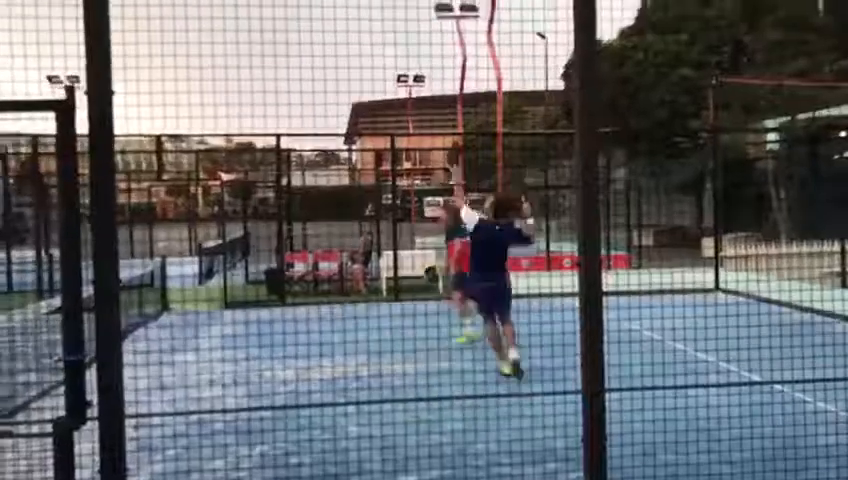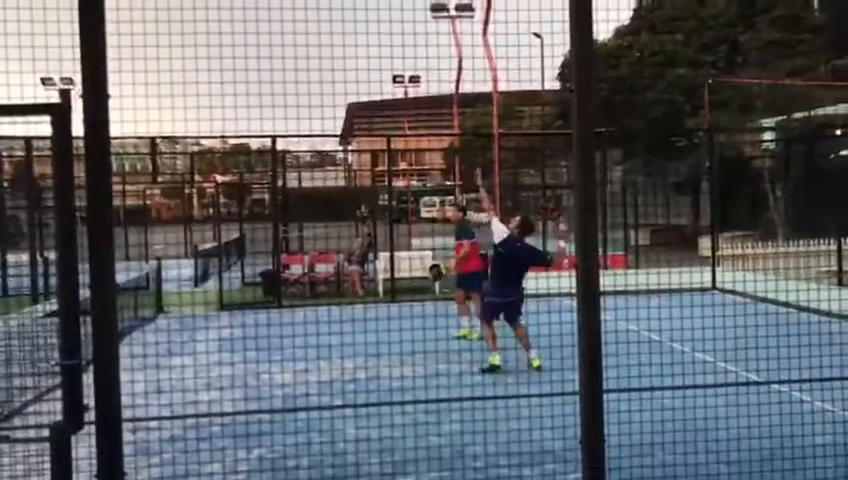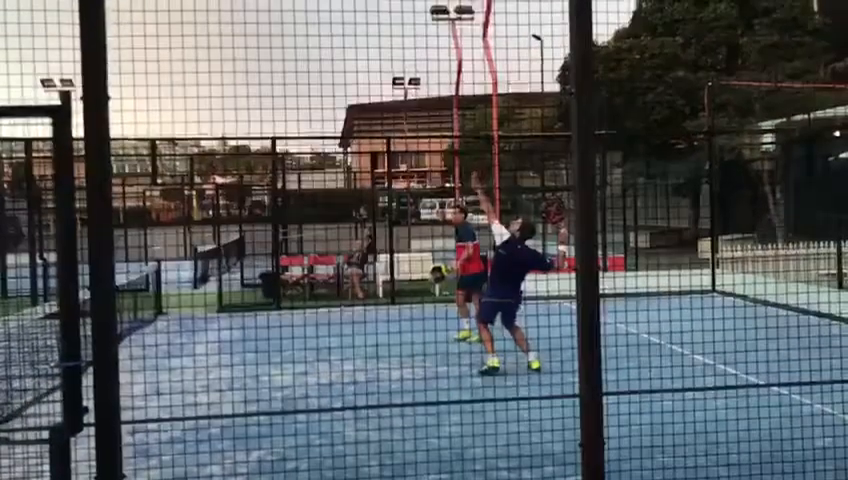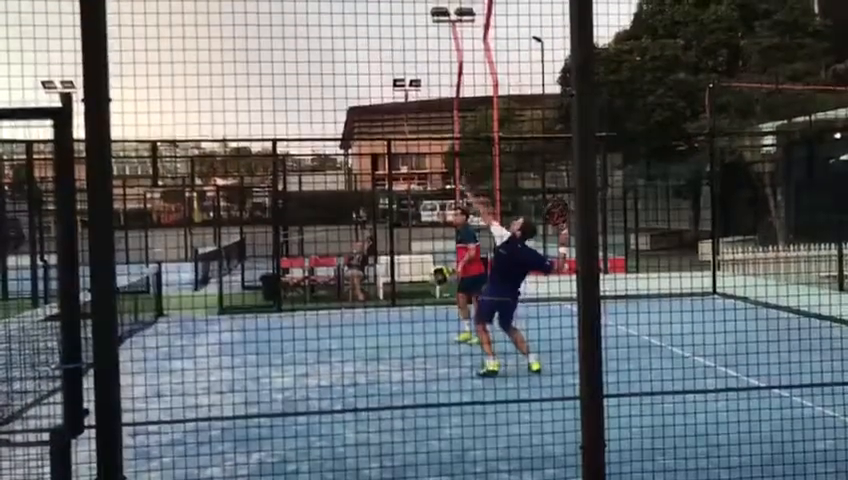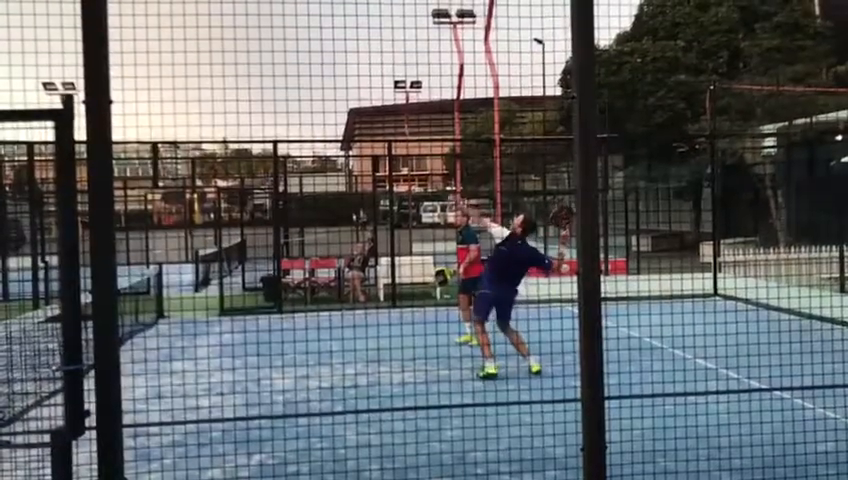
dt=0.5s
person 1, frame 1
left shoulder: (478, 223)
right shoulder: (509, 230)
left elbow: (460, 201)
right elbow: (530, 238)
left wrist: (458, 184)
right wrist: (526, 216)
left hip: (479, 284)
right hip: (499, 282)
left knee: (490, 322)
right knee: (505, 321)
left ankle: (504, 364)
right ankle: (512, 356)
person 1, frame 2
left shoulder: (503, 238)
right shoulder: (531, 252)
left elbow: (490, 210)
right elbow: (555, 260)
left wrist: (480, 186)
right wrist: (562, 239)
left hip: (495, 294)
right hip: (515, 294)
left knee: (486, 322)
right knee: (515, 323)
left ankle: (495, 358)
right ankle: (533, 357)
person 1, frame 3
left shoulder: (504, 240)
right shoulder: (531, 255)
left elbow: (489, 212)
right elbow: (555, 266)
left wrist: (478, 189)
left hip: (494, 294)
right hip: (513, 296)
left knee: (482, 323)
right knee: (511, 325)
left ankle: (492, 360)
right ankle: (532, 358)
person 1, frame 4
left shoulder: (506, 239)
right shoulder: (531, 255)
left elbow: (487, 217)
right elbow: (554, 267)
left wrist: (472, 198)
left hip: (492, 293)
right hip: (510, 296)
left knee: (480, 324)
right knee: (508, 326)
left ankle: (491, 364)
right ankle: (532, 360)
person 1, frame 5
left shoulder: (505, 236)
right shoulder: (531, 252)
left elbow: (484, 222)
right elbow: (553, 267)
left hip: (488, 290)
right hip: (508, 293)
left knee: (479, 323)
right knee: (505, 326)
left ankle: (490, 366)
right ankle: (532, 362)
person 2, frame 1
left shoulder: (453, 227)
right shoulder: (455, 227)
left elbow: (459, 246)
left wrist: (452, 263)
left hip: (462, 268)
right hip: (462, 268)
left knee: (457, 298)
right knee: (460, 299)
left ankle: (469, 331)
right ankle: (468, 330)
person 2, frame 2
left shoulder: (464, 227)
right shoulder: (460, 227)
left elbow: (467, 248)
left wrist: (456, 260)
right wrist: (456, 261)
left hip: (473, 269)
right hip: (465, 269)
left knee: (476, 298)
right knee: (460, 297)
right ankle: (466, 328)
person 2, frame 3
left shoulder: (466, 229)
right shoulder: (459, 229)
left elbow: (469, 251)
left wrist: (459, 262)
right wrist: (457, 264)
left hip: (474, 271)
right hip: (466, 271)
left knee: (476, 301)
right knee: (460, 300)
right ankle: (466, 330)
person 2, frame 4
left shoulder: (467, 231)
right shoulder: (460, 231)
left elbow: (472, 252)
left wrist: (461, 264)
right wrist: (459, 266)
left hip: (474, 273)
right hip: (466, 273)
left knee: (476, 302)
right knee: (461, 301)
right ankle: (467, 332)
person 2, frame 5
left shoulder: (469, 232)
right shoulder: (460, 232)
left elbow: (474, 253)
left wrist: (463, 265)
right wrist: (459, 268)
left hip: (474, 274)
right hip: (466, 274)
right knee: (463, 302)
right ankle: (469, 334)
